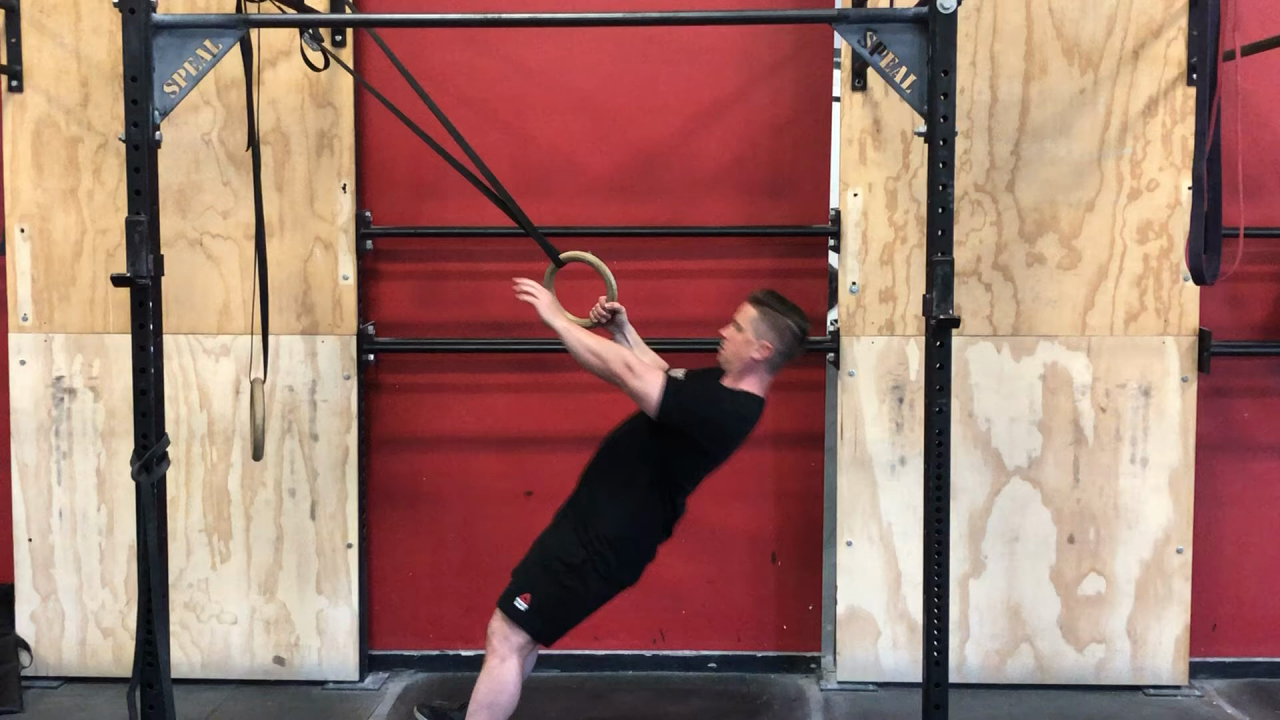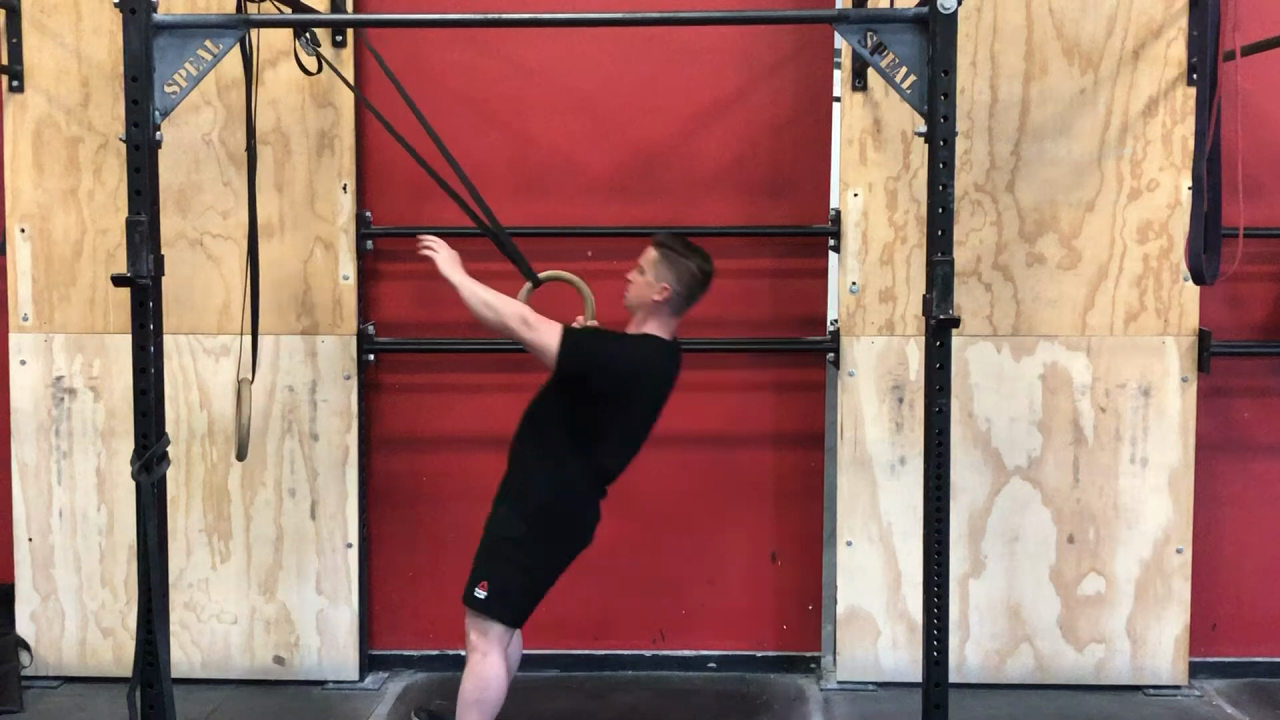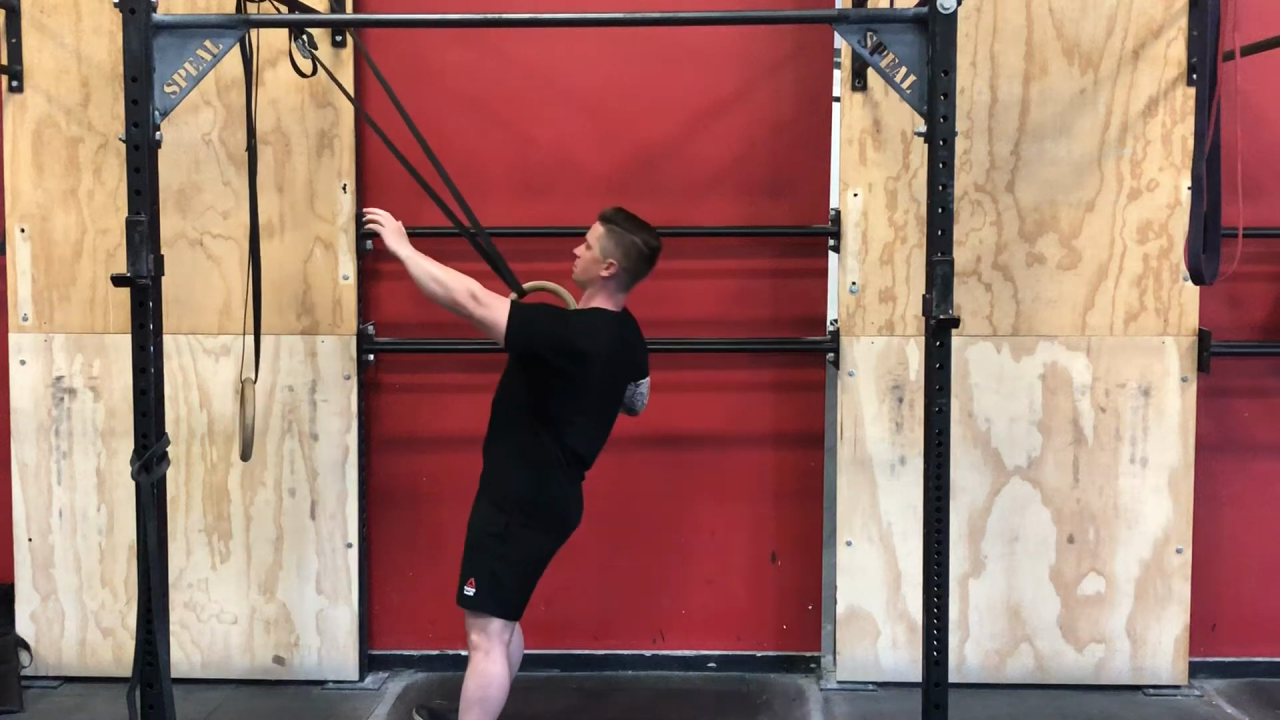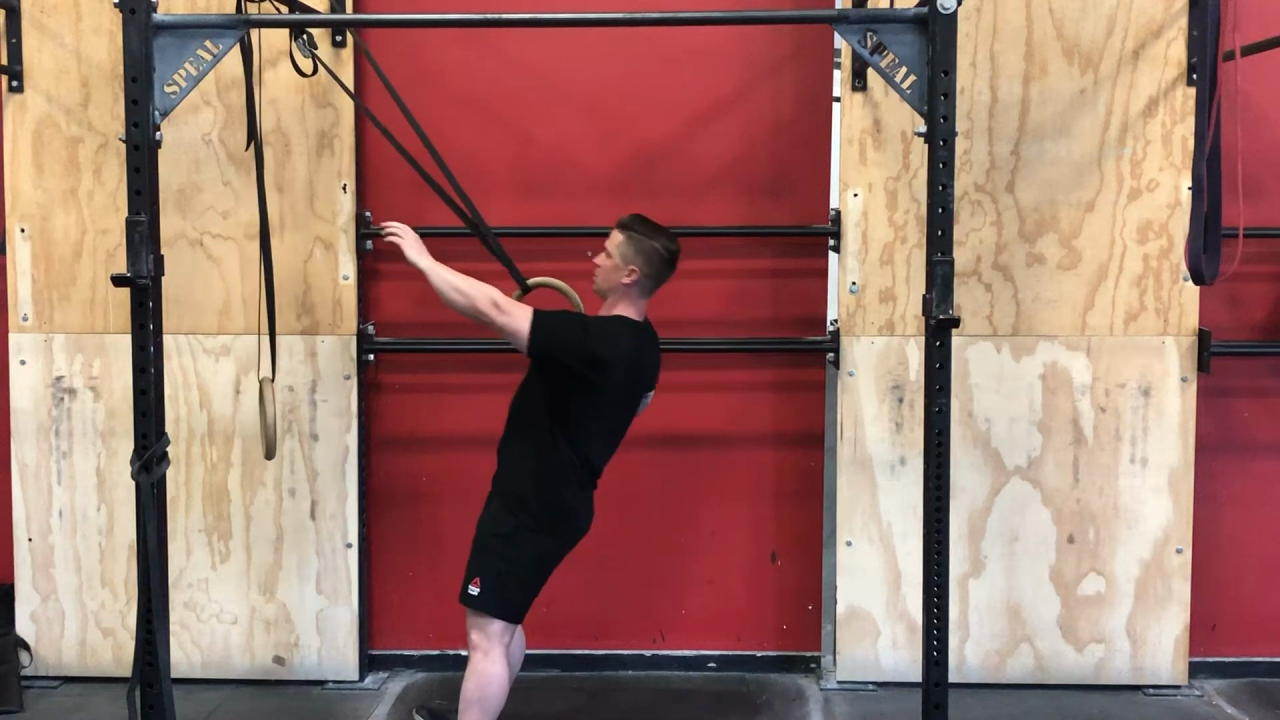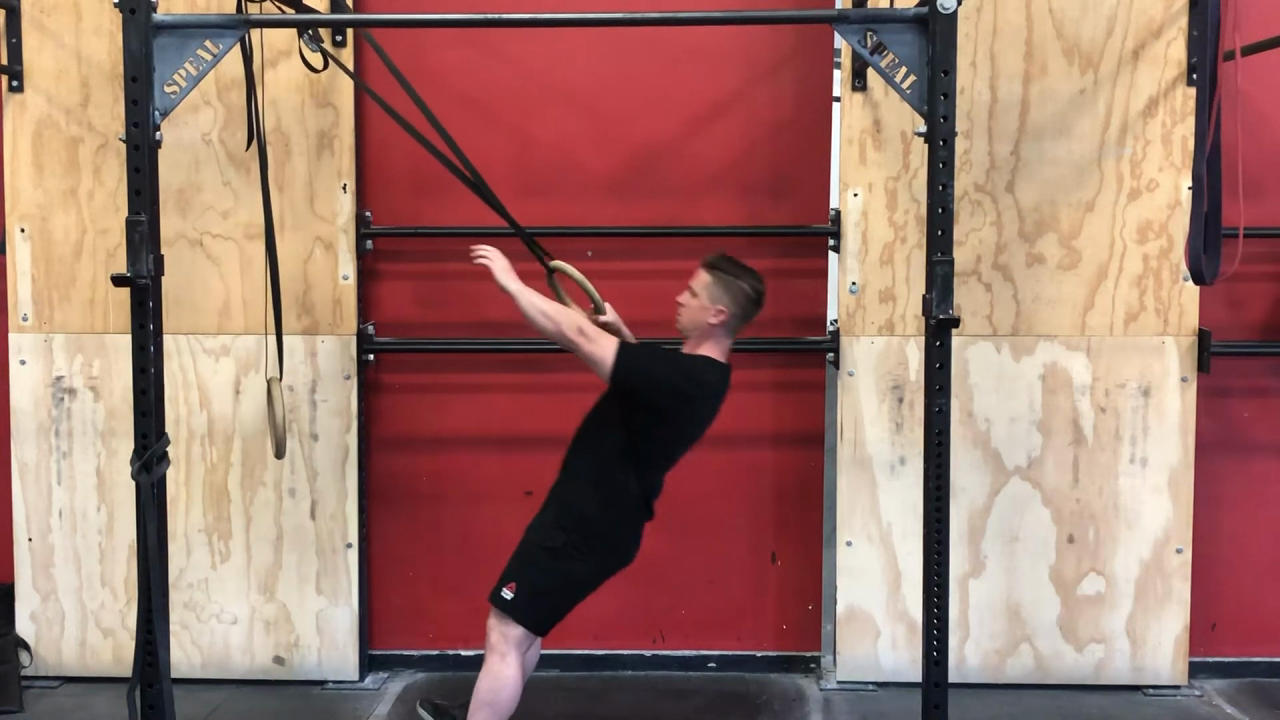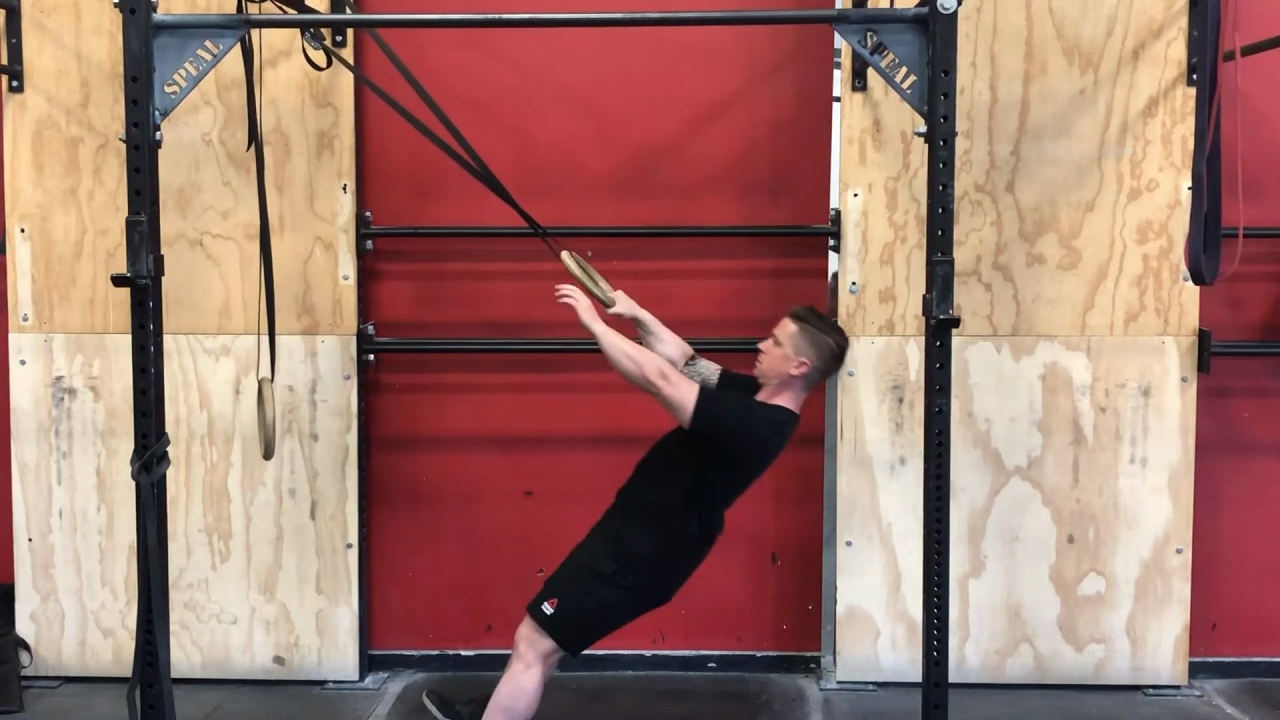
dt=0.4s
person 1, frame 1
left shoulder: (720, 413)
right shoulder: (724, 390)
left elbow: (627, 372)
right elbow: (662, 377)
left wrist: (555, 316)
right wrist: (622, 329)
left hip: (601, 540)
right hip: (598, 523)
left knee: (506, 639)
right knee: (521, 630)
person 1, frame 2
left shoulder: (626, 359)
right shoulder: (655, 353)
left elbow: (523, 325)
left wrist: (455, 274)
right wrist: (590, 339)
left hip: (541, 509)
right hip: (557, 503)
left knee: (487, 632)
right knee: (502, 624)
person 1, frame 3
left shoulder: (572, 333)
right shoulder: (624, 334)
left elbow: (471, 299)
right elbow: (637, 401)
left wrist: (402, 247)
left hip: (523, 500)
right hip: (541, 494)
left knee: (486, 633)
right knee: (501, 620)
person 1, frame 4
left shoulder: (597, 340)
right shoulder: (637, 342)
left elbow: (494, 309)
right elbow: (640, 404)
left wrist: (422, 258)
left hip: (534, 504)
right hip: (550, 498)
left knee: (486, 632)
right knee: (501, 621)
person 1, frame 5
left shoulder: (682, 377)
right shoulder: (700, 370)
left elbow: (580, 338)
left wrist: (510, 281)
right wrist: (617, 326)
left hip: (586, 524)
right hip: (596, 514)
left knee: (505, 635)
right knee: (521, 625)
person 1, frame 6
left shoulder: (752, 424)
right shoulder: (757, 399)
left elbow: (661, 378)
right elbow: (686, 362)
left wrist: (594, 322)
right wrist: (635, 314)
left hip: (639, 554)
right hip: (637, 536)
left knee: (533, 644)
right knee: (543, 623)
